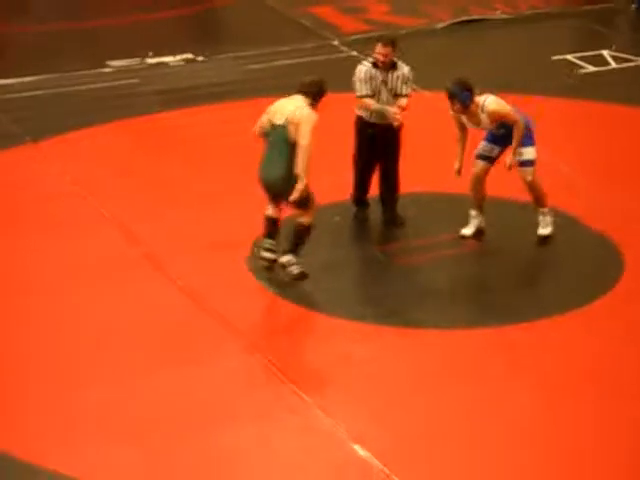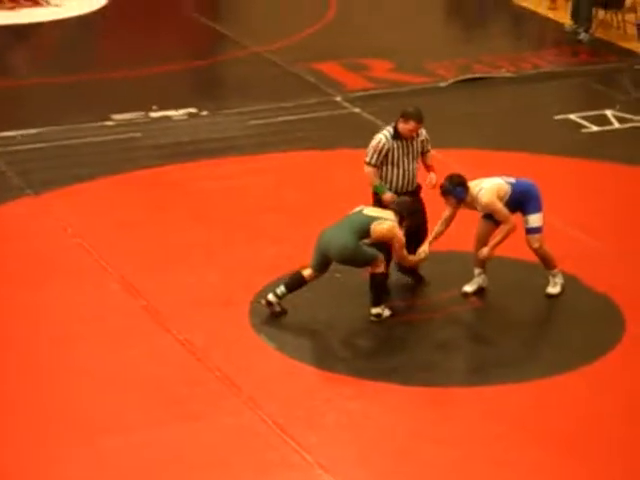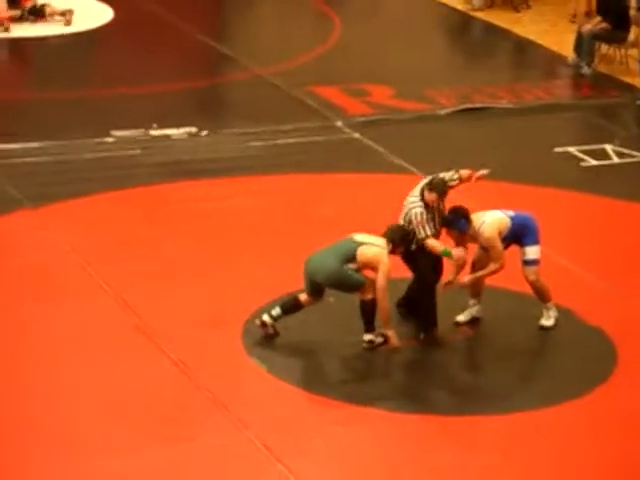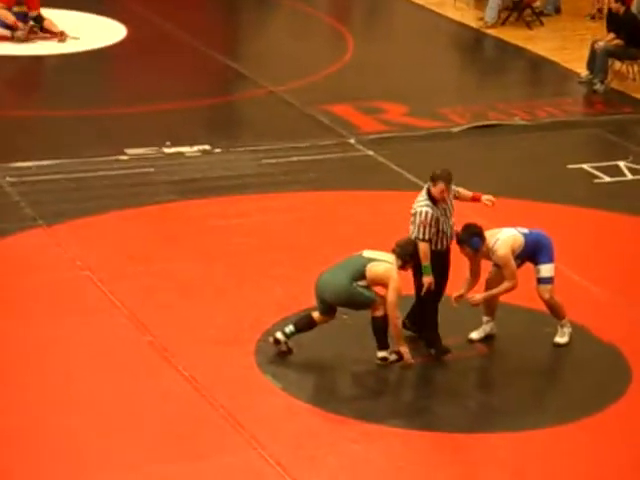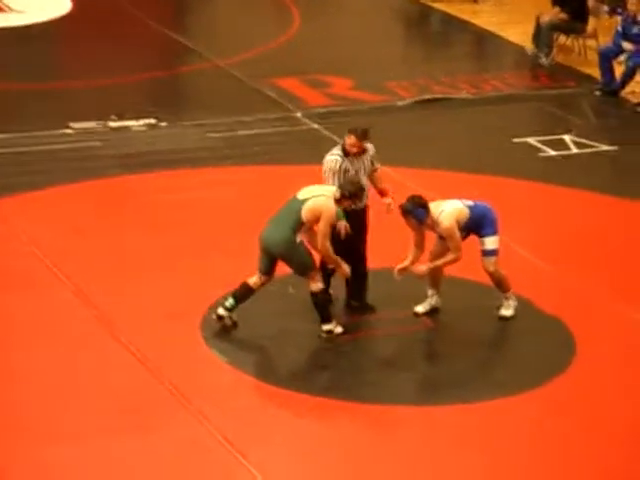
dt=1s
person 1, frame 1
left shoulder: (403, 70)
right shoulder: (364, 69)
left elbow: (405, 97)
right elbow: (363, 100)
left wrist: (400, 111)
right wrist: (385, 109)
left hip: (390, 127)
right hip: (367, 126)
left knee: (390, 169)
right knee: (364, 168)
left ankle: (390, 210)
right ankle: (360, 205)
person 1, frame 2
left shoulder: (421, 135)
right shoulder: (383, 139)
left elbow: (426, 152)
right elbow: (369, 167)
left wrist: (431, 171)
right wrist: (381, 191)
left hip: (411, 192)
right hip: (388, 195)
left knee: (420, 230)
left ankle: (409, 266)
person 1, frame 3
left shoulder: (435, 182)
right shoulder: (417, 210)
left elbow: (457, 174)
right elbow: (428, 241)
left wrist: (474, 174)
right wrist: (449, 253)
left hip: (426, 239)
right hip: (412, 244)
left knee: (434, 272)
right knee: (428, 279)
left ankle: (406, 304)
right ankle: (426, 328)
person 1, frame 4
left shoulder: (444, 190)
right shoulder: (425, 210)
left elbow: (457, 192)
right elbow: (423, 242)
left wrist: (479, 197)
right wrist: (426, 272)
left hip: (443, 249)
right hip: (426, 253)
left knee: (438, 291)
right knee: (428, 296)
left ankle: (413, 321)
right ankle: (432, 342)
person 1, frame 5
left shoulder: (369, 150)
right shoulder: (335, 160)
left elbow: (374, 172)
left wrist: (384, 195)
left hip: (359, 210)
left knee: (358, 256)
left ankle: (356, 299)
person 2, frame 1
left shoulder: (277, 104)
right shoulder: (307, 113)
left elbow: (258, 131)
right elbow: (303, 147)
right wrist: (302, 181)
left hip: (265, 170)
right hip: (284, 174)
left knee: (275, 205)
right knee: (306, 211)
left ankle: (268, 250)
right ankle: (289, 257)
person 2, frame 2
left shoulder: (365, 208)
right shoulder: (395, 231)
right elbow: (405, 261)
right wrist: (420, 256)
left hip: (325, 237)
right hip: (343, 246)
left knee: (314, 271)
right knee: (378, 262)
left ankle: (273, 297)
right ankle: (377, 309)
person 2, frame 3
left shoulder: (363, 236)
right shoulder: (383, 260)
right elbow: (382, 297)
right wrist: (389, 329)
left hip: (313, 261)
right hip: (330, 269)
left knee: (311, 296)
right knee: (368, 289)
left ankle: (268, 318)
right ankle: (370, 336)
person 2, frame 4
left shoulder: (373, 254)
right shoulder: (393, 275)
right elbow: (393, 314)
right wrist: (401, 345)
left hip: (323, 281)
right hip: (339, 288)
left knee: (324, 314)
right knee: (380, 305)
left ankle: (282, 336)
right ankle: (383, 353)
person 2, frame 5
left shoulder: (313, 190)
right shoulder: (329, 208)
right elbow: (322, 245)
right wrist: (339, 265)
left hip: (267, 235)
right hip: (284, 241)
left knee: (262, 277)
right knee: (314, 278)
left ankle: (224, 310)
right ankle: (328, 325)
person 3, frame 1
left shoulder: (491, 108)
right shoulder: (457, 113)
left elbow: (519, 122)
right elbow: (462, 134)
left wrist: (512, 153)
right wrist: (459, 160)
left hip: (519, 130)
right hip: (496, 133)
left knee: (528, 178)
right knee: (477, 173)
left ankle: (545, 216)
right ankle: (476, 219)
person 3, frame 2
left shoulder: (485, 199)
right shoulder: (460, 198)
left elbow: (510, 224)
right elbow: (444, 223)
left wrist: (490, 248)
right wrist: (428, 242)
left hip: (527, 195)
right hip: (506, 198)
left knee: (535, 245)
right knee: (480, 237)
left ankle: (556, 278)
right ankle: (479, 278)
person 3, frame 3
left shoulder: (486, 232)
right shoulder: (463, 230)
left elbow: (499, 264)
left wrist: (472, 278)
right wrist: (453, 277)
left hip: (525, 228)
right hip: (505, 228)
left knee: (531, 277)
right knee: (476, 266)
left ankle: (550, 310)
right ankle: (474, 308)
person 3, frame 4
left shoulder: (500, 251)
right shoulder: (477, 246)
left elbow: (512, 283)
right elbow: (474, 276)
left wrist: (484, 296)
right wrist: (464, 291)
left hip: (540, 245)
right hip: (519, 246)
left knee: (545, 295)
right knee: (491, 283)
left ankle: (564, 326)
right ankle: (488, 325)
person 3, frame 5
left shoulder: (445, 223)
right shoulder: (422, 218)
left elbow: (456, 254)
right elbow: (418, 248)
left wrist: (428, 267)
right wrist: (407, 263)
left hip: (484, 219)
right hip: (464, 218)
left knee: (490, 267)
right knee: (435, 256)
left ankle: (509, 300)
right ankle: (433, 298)
